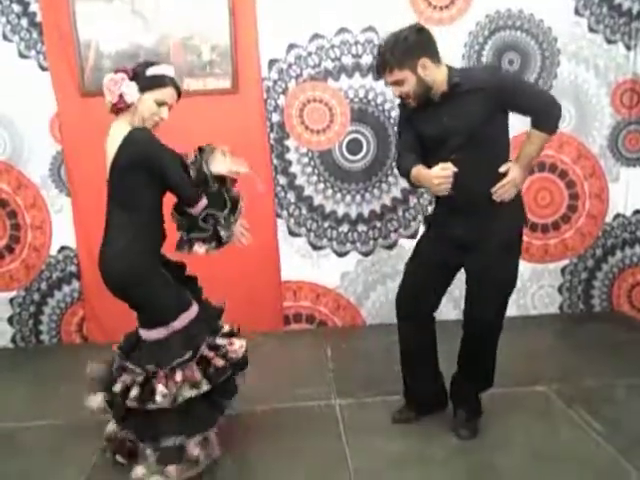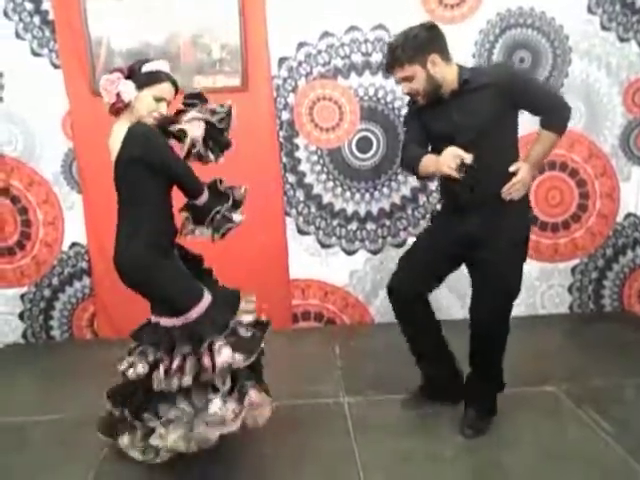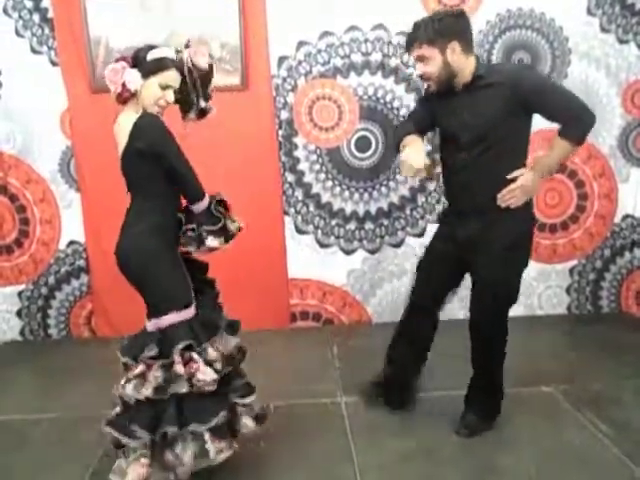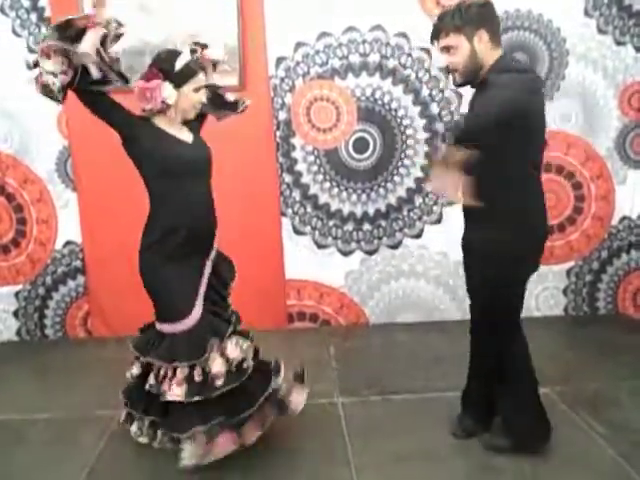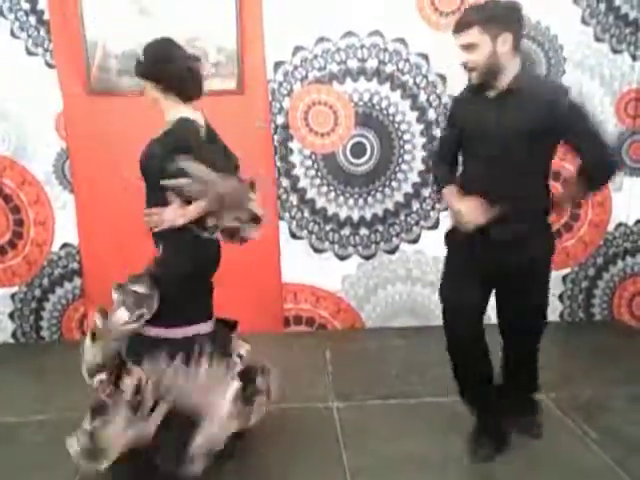
dt=0.7s
person 1, frame 1
left shoulder: (488, 83)
right shoulder: (411, 109)
left elbow: (548, 110)
right elbow: (406, 159)
left wrist: (521, 167)
right wrist: (427, 177)
left hip: (496, 223)
right hip: (445, 222)
left knee: (483, 319)
right knee: (411, 303)
left ankle: (466, 402)
right ankle: (425, 395)
person 1, frame 2
left shoulder: (499, 82)
right shoulder: (421, 107)
left elbow: (557, 109)
right elbow: (410, 155)
left wrist: (531, 165)
right wrist: (438, 163)
left hip: (503, 220)
right hip: (453, 218)
left knee: (489, 316)
right knee: (404, 287)
left ankle: (480, 402)
right ankle: (442, 381)
person 1, frame 3
left shoulder: (514, 81)
right shoulder: (437, 95)
left elbow: (579, 117)
right elbow: (410, 127)
left wrist: (538, 175)
right wrist: (410, 148)
left hip: (503, 226)
right hip: (456, 221)
left knee: (486, 319)
right knee: (423, 300)
left ankle: (482, 405)
right ankle: (396, 385)
person 1, frame 4
left shoulder: (513, 84)
right shoulder: (498, 86)
left elbow: (476, 128)
left wrist: (452, 167)
right wrist: (459, 169)
left hip: (510, 233)
right hip: (490, 228)
left knee: (495, 325)
right knee: (490, 321)
left ankle: (525, 427)
right ankle: (481, 408)
person 1, frame 5
left shoulder: (550, 99)
right shoulder: (465, 104)
left elbow: (601, 163)
right elbow: (443, 162)
left wrist: (562, 198)
right wrist: (456, 201)
left hip: (526, 241)
right hip: (471, 240)
left knee: (522, 332)
right knee: (461, 327)
left ankle: (517, 405)
right ankle: (490, 418)
person 2, frame 1
left shoulder: (123, 136)
right shoulder: (140, 142)
left elbow: (176, 168)
right elbow: (185, 192)
left wrist: (208, 164)
right wrist: (225, 223)
left hip: (125, 257)
right hip: (133, 262)
left knee: (163, 331)
right knee: (185, 334)
left ankle: (138, 434)
person 2, frame 2
left shoulder: (127, 133)
right shoulder: (143, 137)
left elbow: (180, 117)
right elbow: (189, 183)
left wrist: (191, 123)
right wrist: (217, 208)
left hip: (141, 250)
right hip: (147, 256)
left knee: (178, 323)
right knee: (211, 318)
left ankle: (152, 421)
person 2, frame 3
left shoulder: (131, 122)
right shoulder: (149, 127)
left elbow: (190, 101)
right elbow: (186, 180)
left wrist: (193, 67)
right wrist: (209, 217)
left hip: (146, 243)
right hip: (149, 248)
left knee: (190, 321)
right knee: (182, 334)
right ankle: (166, 442)
person 2, frame 4
left shoulder: (192, 127)
right shoulder: (137, 130)
left elbow: (220, 102)
right elbow: (88, 91)
left wrist: (207, 71)
right wrist: (92, 40)
left hip: (204, 251)
right hip: (166, 257)
left knee: (213, 331)
right knee: (188, 338)
right ankle: (206, 426)
person 2, frame 5
left shoulder: (181, 130)
right shoulder: (195, 126)
left elbow: (229, 184)
right elbow: (232, 174)
left wrist: (187, 212)
left hip: (182, 253)
right hip: (185, 251)
left knee: (162, 338)
right knee: (192, 331)
